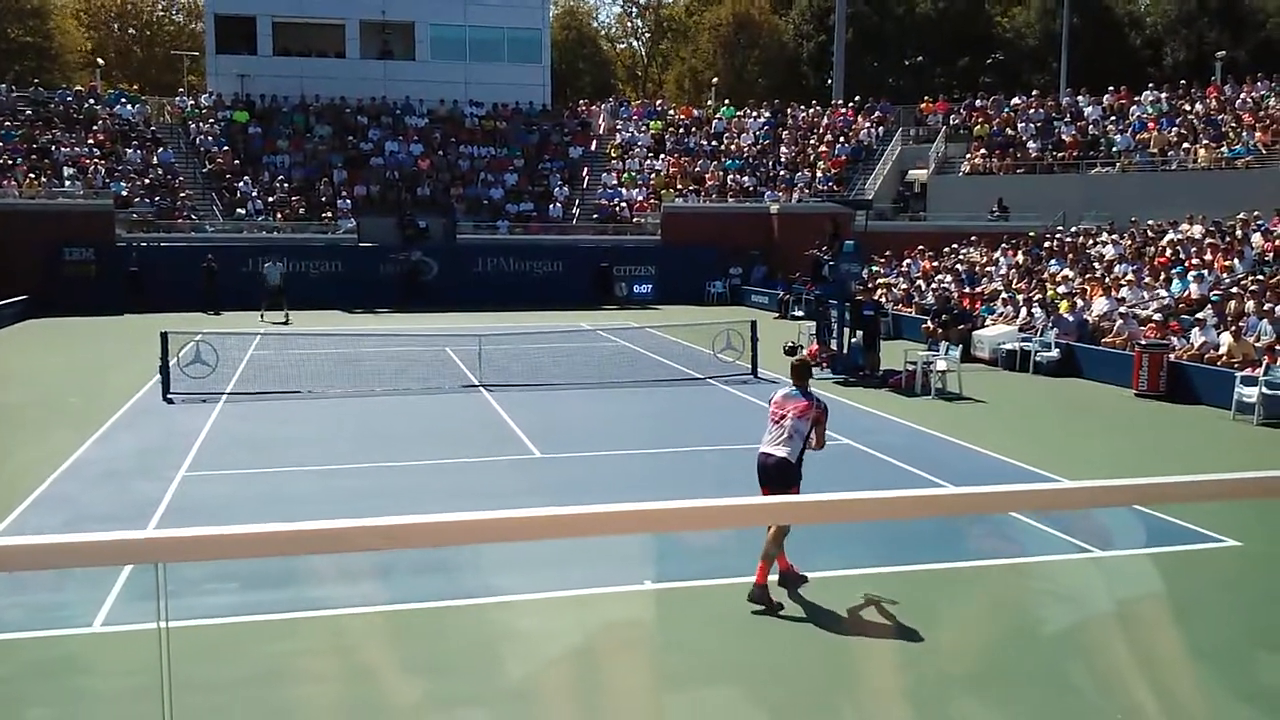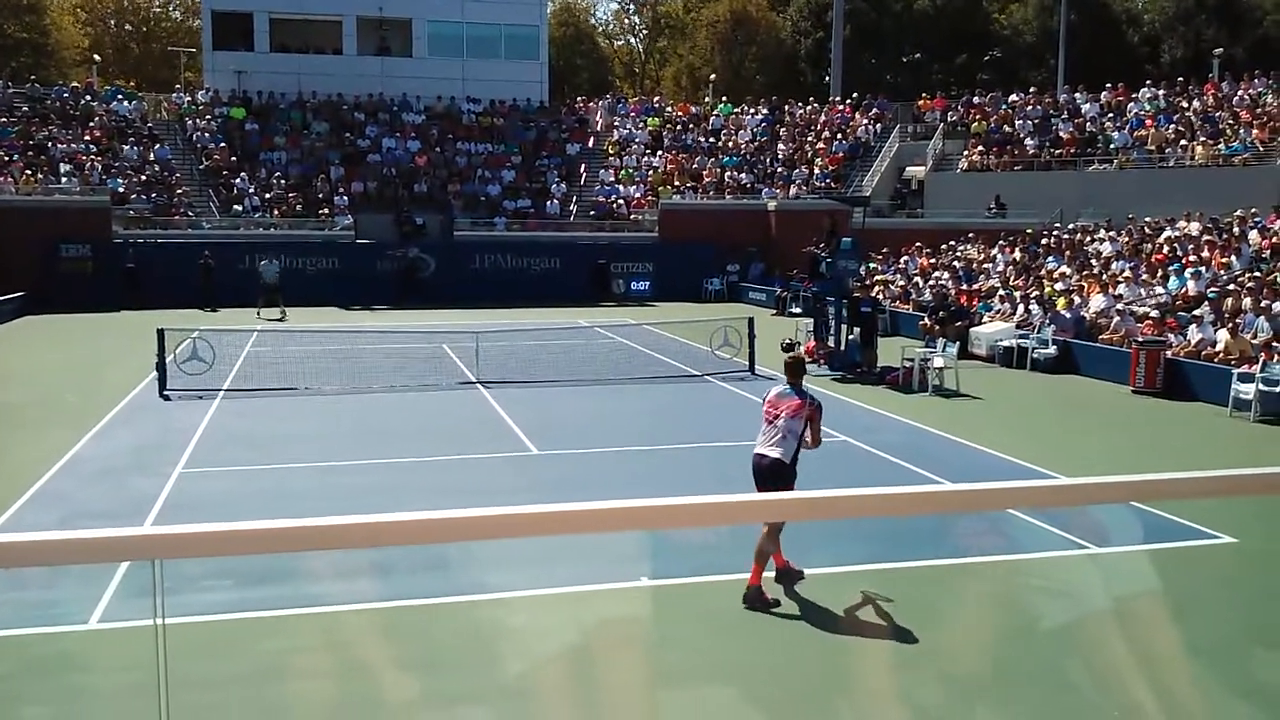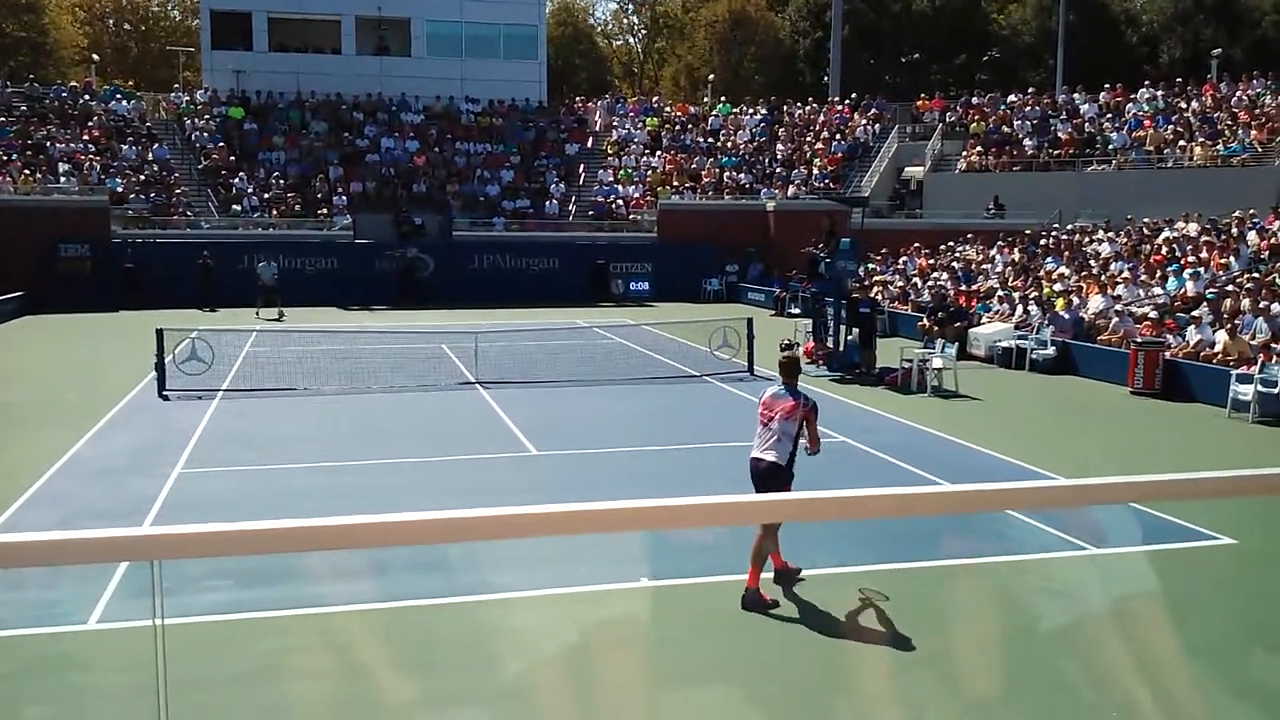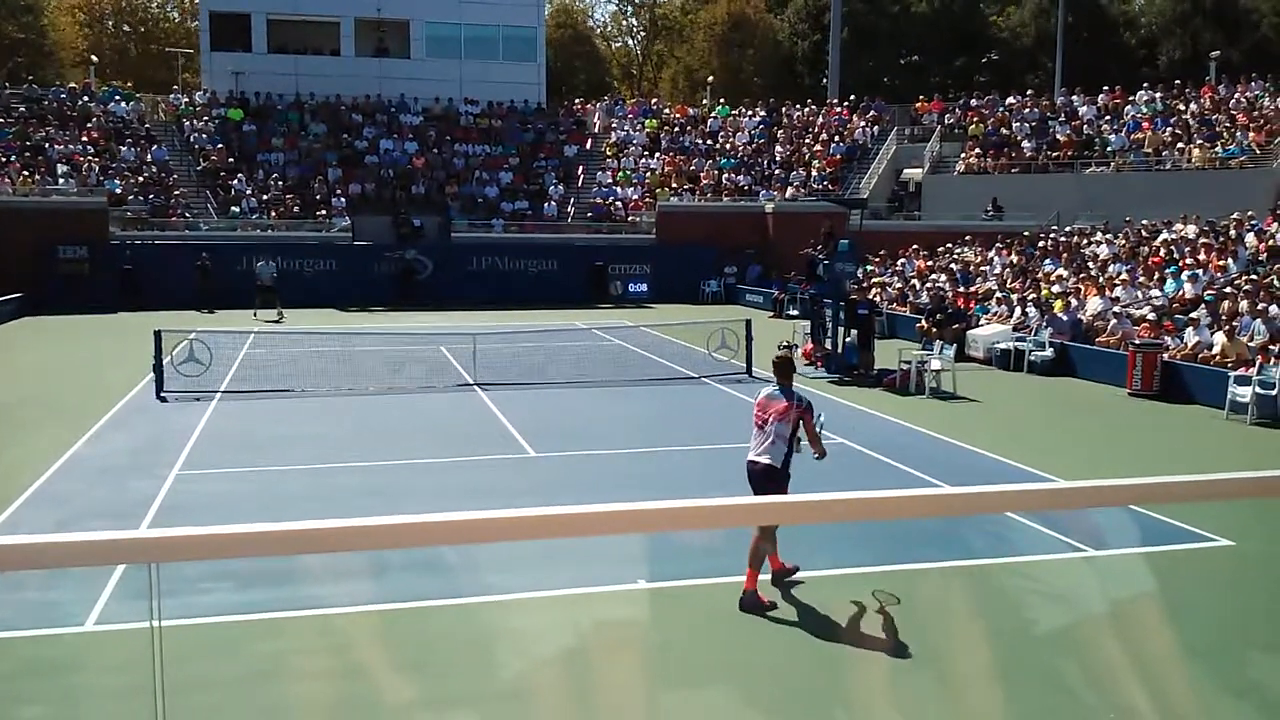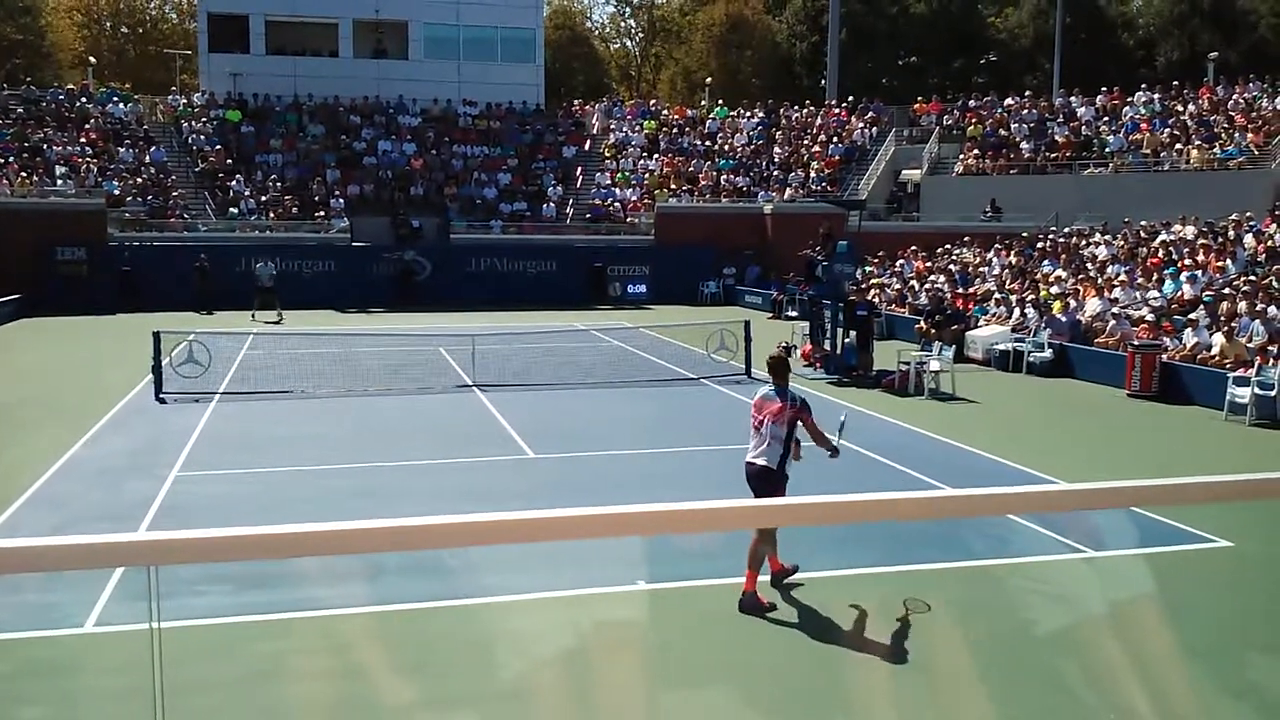
dt=0.1s
person 1, frame 1
left shoulder: (777, 395)
right shoulder: (817, 405)
right elbow: (819, 443)
right wrist: (810, 443)
left hip: (764, 458)
right hip: (785, 464)
left knee: (777, 522)
right knee: (780, 525)
left ankle: (785, 570)
right ankle: (759, 586)
person 1, frame 2
left shoulder: (771, 394)
right shoulder: (811, 403)
right elbow: (815, 441)
right wrist: (806, 442)
left hip: (759, 458)
right hip: (780, 464)
left knee: (773, 520)
right knee: (773, 525)
left ankle: (782, 567)
right ankle: (753, 586)
person 1, frame 3
left shoulder: (767, 394)
right shoulder: (806, 404)
right elbow: (813, 442)
right wrist: (813, 449)
left hip: (756, 461)
right hip: (777, 467)
left knee: (770, 520)
right knee: (768, 526)
left ankle: (781, 568)
right ankle: (751, 591)
person 1, frame 4
left shoulder: (762, 395)
right shoulder: (801, 404)
right elbow: (814, 441)
right wrist: (820, 451)
left hip: (753, 463)
right hip: (773, 469)
left knee: (768, 522)
right knee: (764, 529)
left ankle: (778, 568)
right ankle: (749, 593)
person 1, frame 5
left shoulder: (760, 396)
right shoulder: (796, 403)
right elbow: (817, 436)
right wrist: (832, 449)
left hip: (752, 465)
right hip: (770, 472)
right knee: (764, 528)
left ankle: (777, 568)
right ankle: (748, 594)
